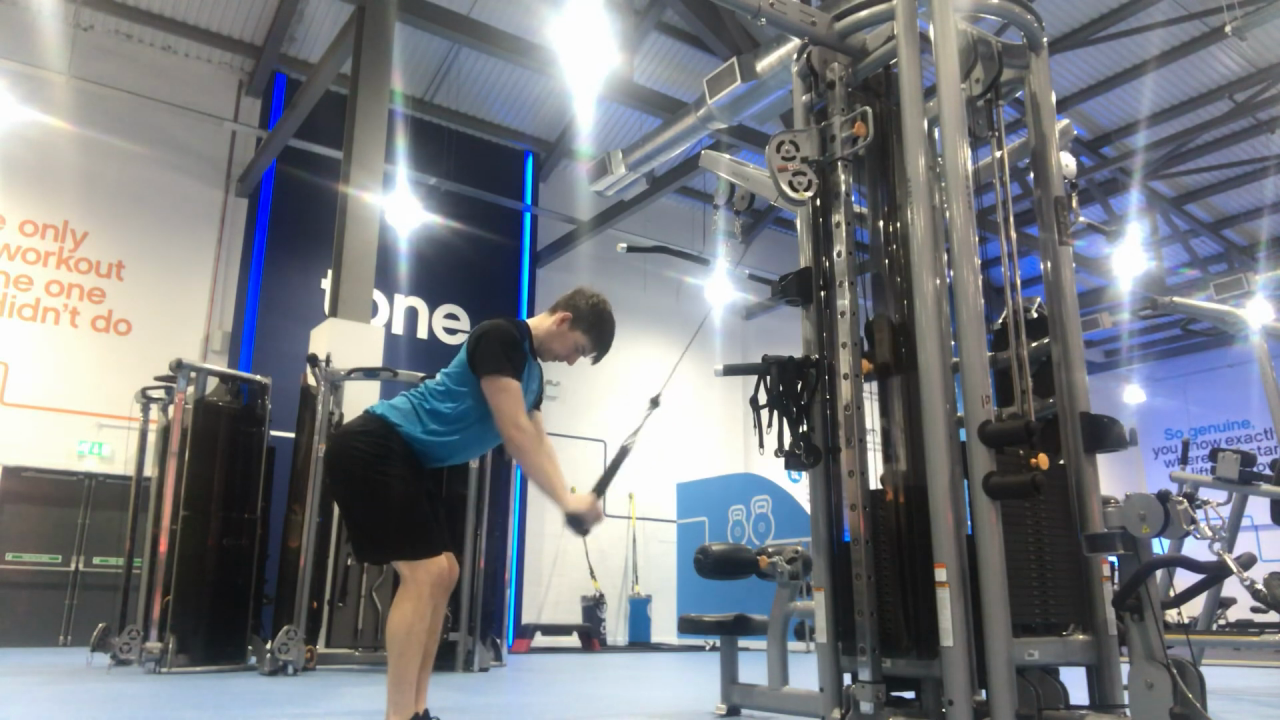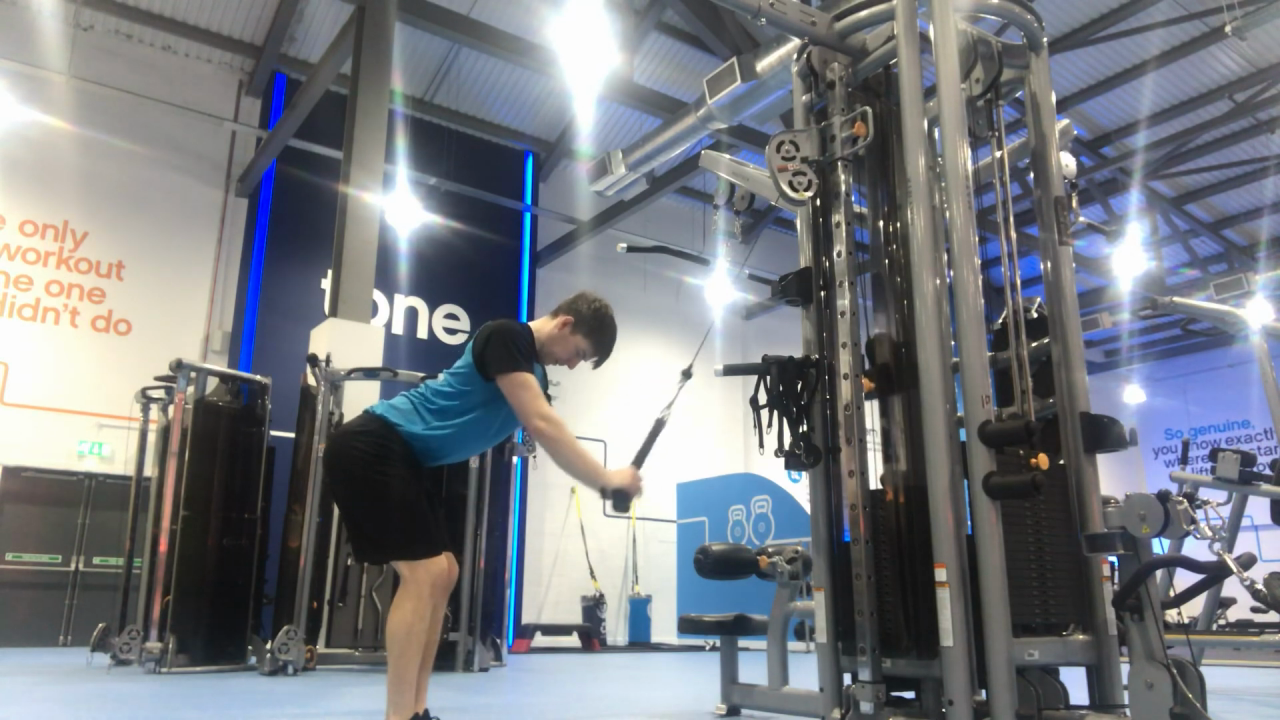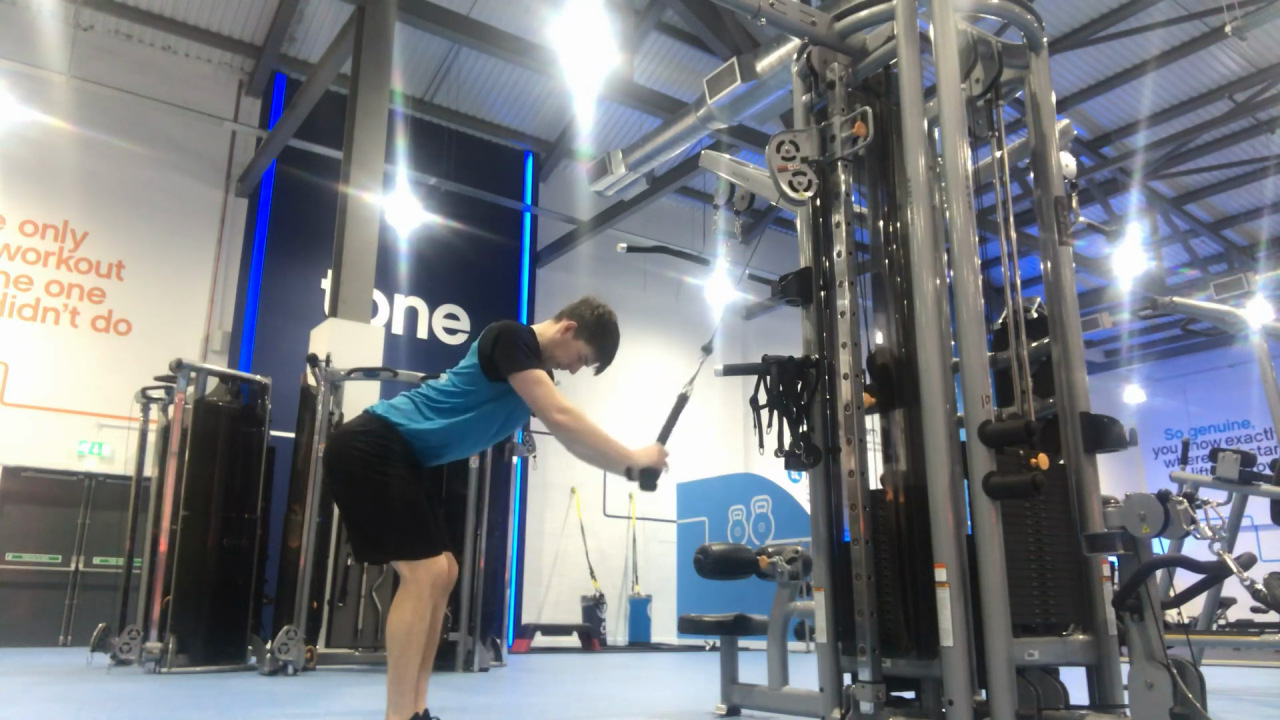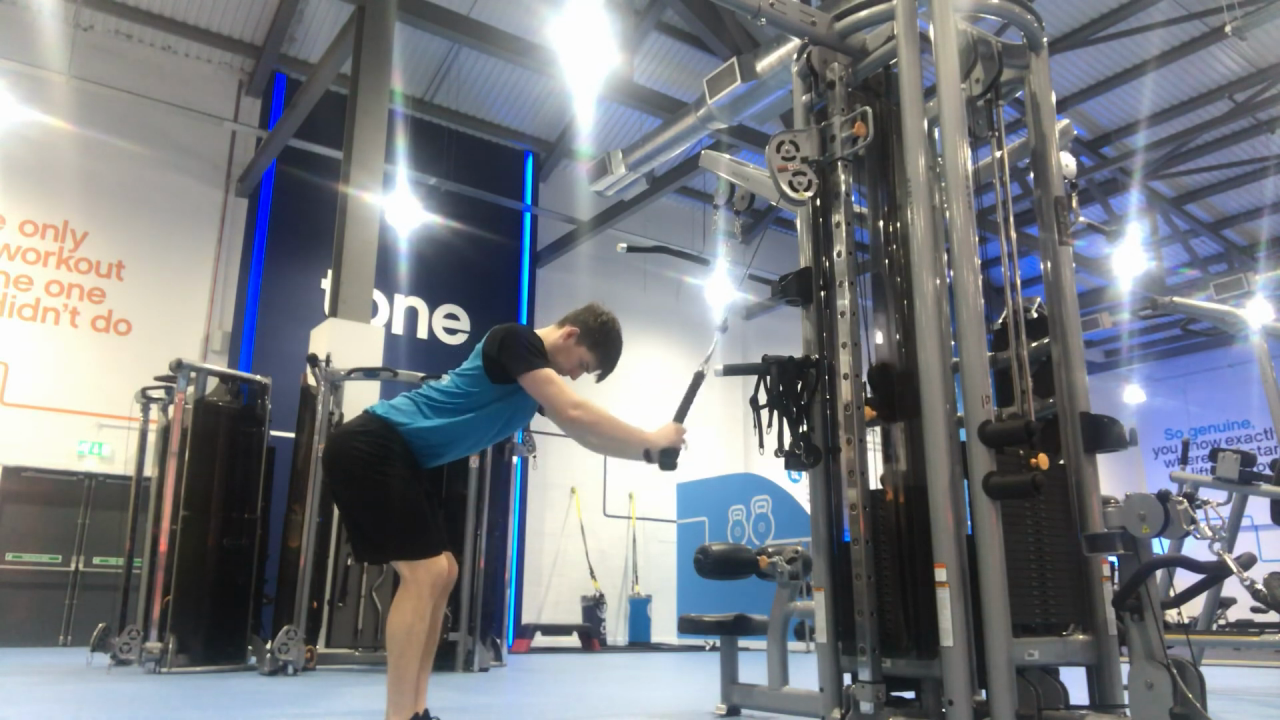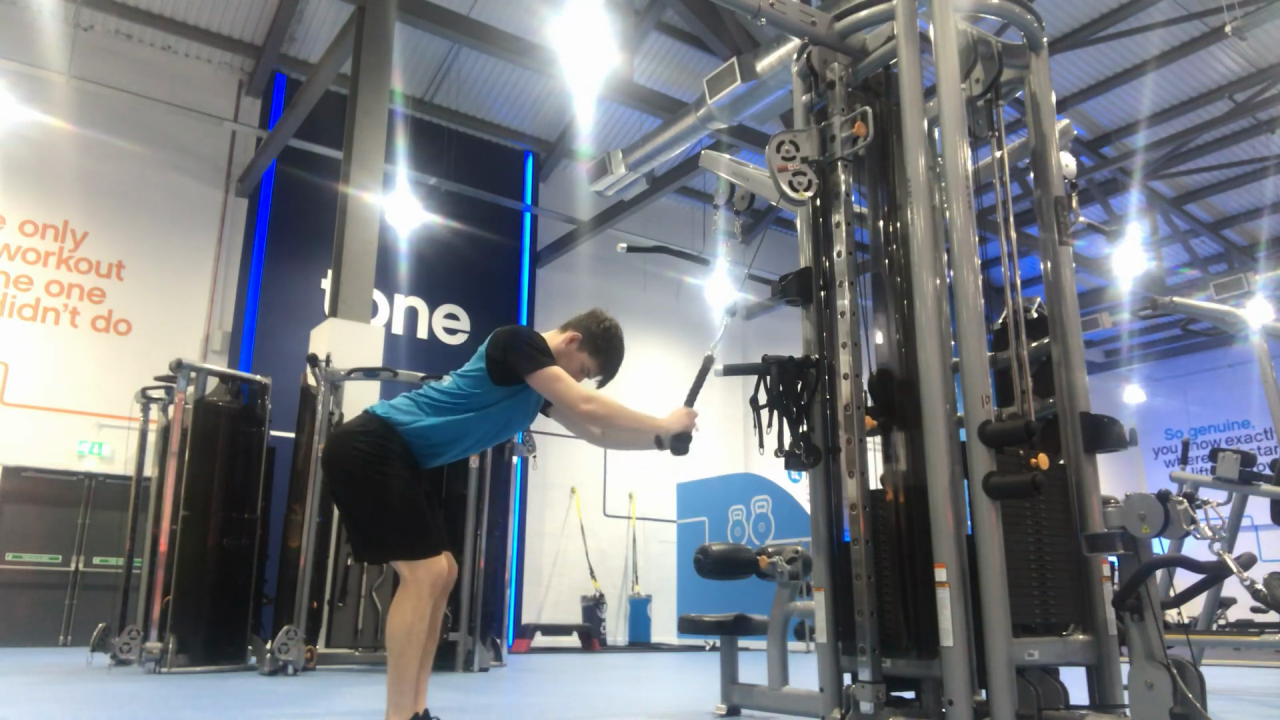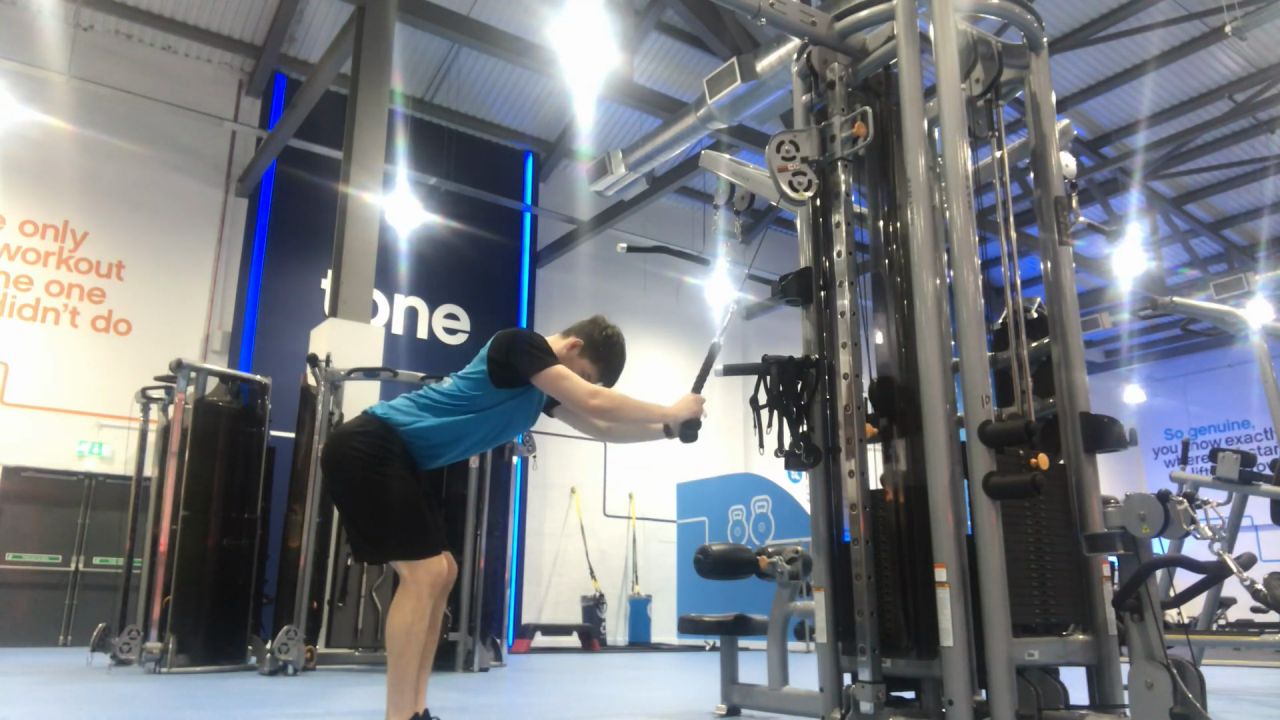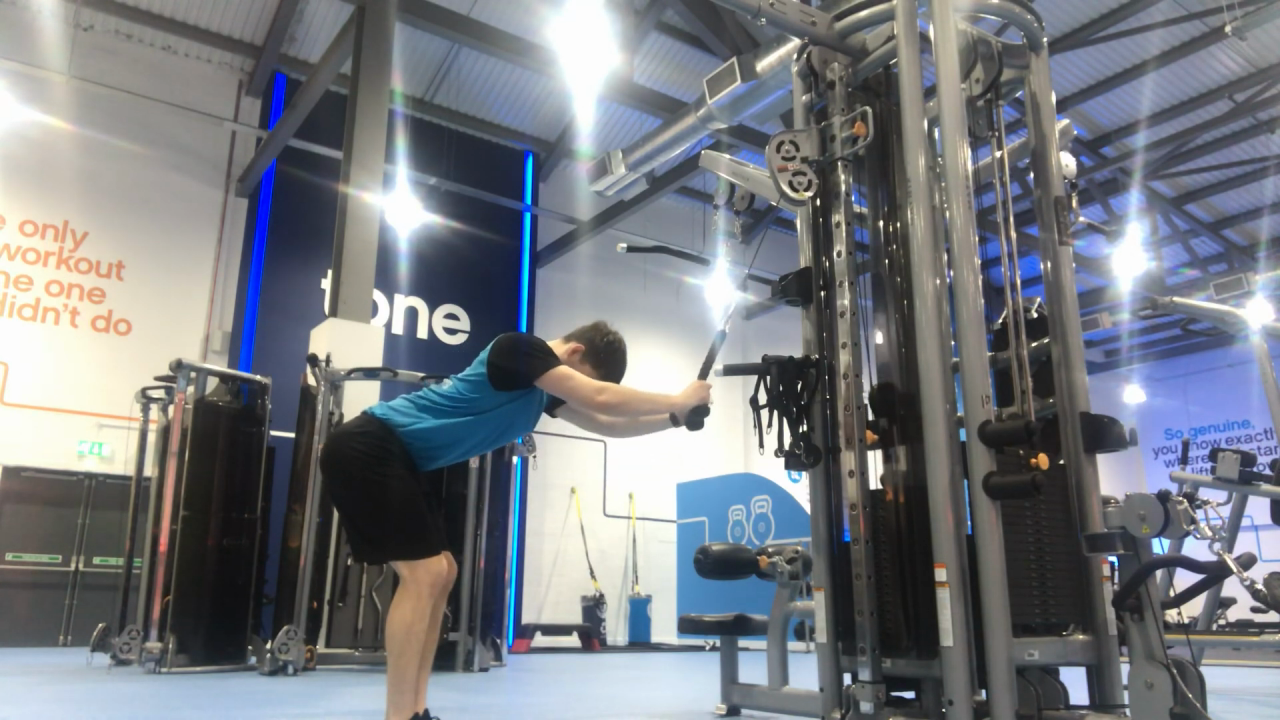
dt=0.2s
person 1, frame 1
left shoulder: (532, 373)
right shoulder: (501, 337)
left elbow: (536, 443)
right elbow: (513, 430)
left wrist: (567, 498)
right wrist: (565, 499)
left hip: (411, 460)
right hip: (373, 449)
left knee: (442, 573)
right knee: (425, 572)
person 1, frame 2
left shoulder: (533, 371)
right shoulder: (506, 337)
left elbow: (552, 435)
right elbow: (541, 425)
left wrist: (602, 482)
right wrist: (604, 478)
left hip: (408, 460)
right hip: (372, 448)
left knee: (441, 573)
right knee: (425, 573)
person 1, frame 3
left shoulder: (535, 373)
right shoulder: (510, 338)
left elbow: (572, 437)
right elbow: (561, 418)
left wrist: (627, 465)
right wrist: (631, 460)
left hip: (403, 458)
right hip: (371, 448)
left knee: (441, 573)
right knee: (425, 573)
person 1, frame 4
left shoulder: (537, 374)
right shoulder: (515, 340)
left elbow: (584, 434)
right elbow: (575, 414)
left wrist: (647, 449)
right wrist: (650, 442)
left hip: (397, 456)
right hip: (371, 448)
left knee: (440, 573)
right knee: (424, 573)
person 1, frame 5
left shoulder: (540, 379)
right shoulder: (518, 342)
left elbow: (594, 430)
right elbow: (586, 408)
left wrist: (659, 437)
right wrist: (664, 425)
left hip: (395, 456)
right hip: (369, 449)
left knee: (441, 573)
right knee: (424, 573)
person 1, frame 6
left shoulder: (542, 385)
right shoulder: (520, 345)
left elbow: (602, 426)
right elbow: (595, 403)
left wrist: (668, 426)
right wrist: (671, 413)
left hip: (396, 457)
right hip: (369, 449)
left knee: (440, 573)
right knee: (424, 573)
person 1, frame 7
left shoulder: (543, 385)
right shoulder: (520, 349)
left elbow: (607, 422)
right elbow: (601, 399)
left wrist: (676, 416)
right wrist: (678, 400)
left hip: (392, 457)
right hip: (367, 449)
left knee: (439, 573)
right knee: (423, 573)
